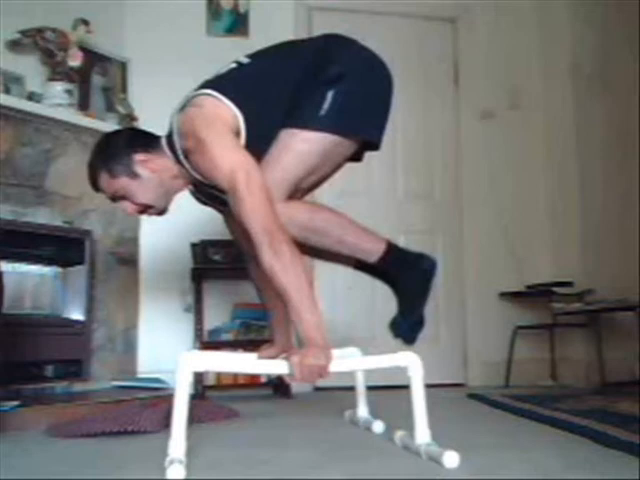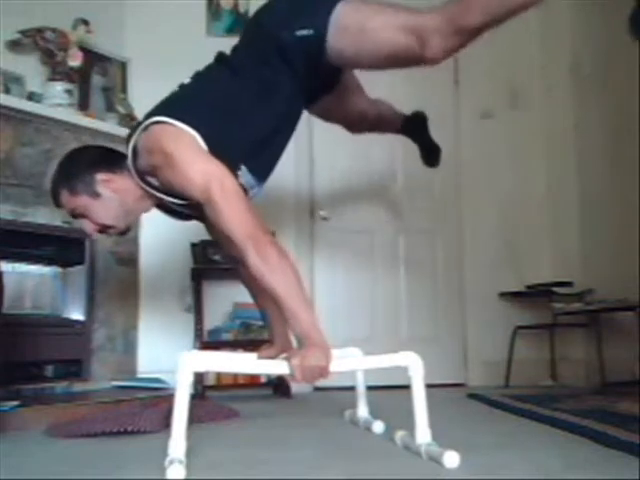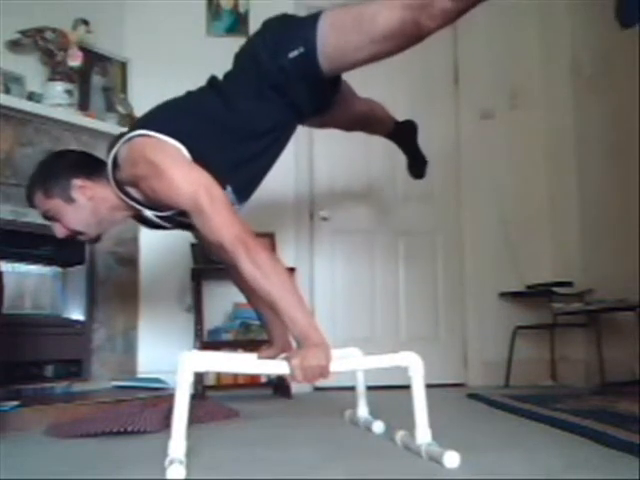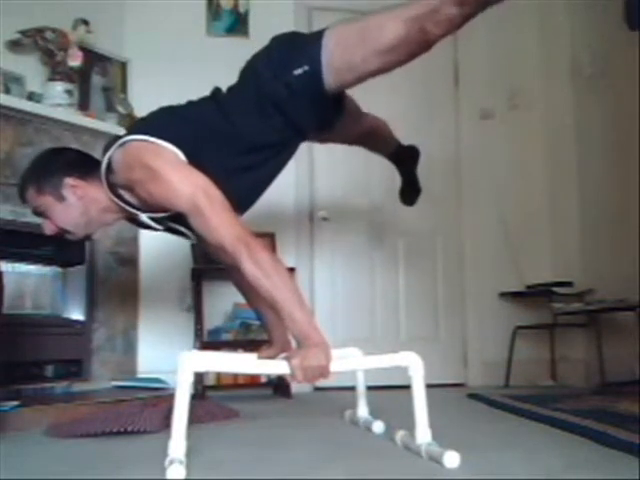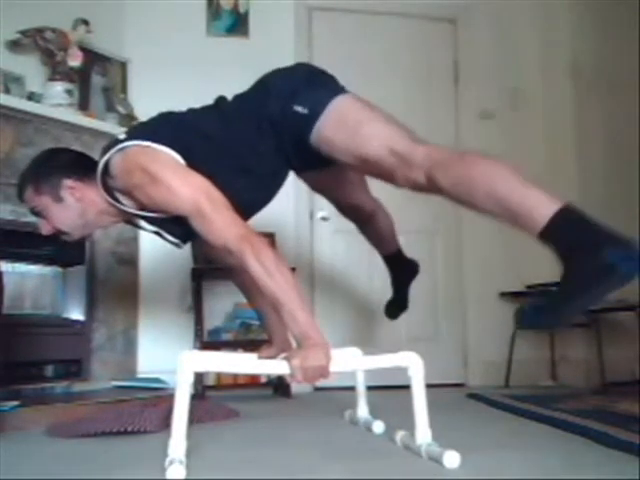
dt=1s
person 1, frame 1
left shoulder: (201, 139)
right shoulder: (198, 174)
left elbow: (271, 240)
right elbow: (254, 249)
left wrist: (315, 342)
right wrist: (281, 338)
right hip: (325, 86)
left knee: (269, 211)
right knee: (270, 210)
left ankle: (395, 262)
right ankle: (394, 266)
person 1, frame 2
left shoulder: (165, 156)
right shoulder: (169, 196)
left elbow: (256, 246)
right elbow: (244, 252)
left wrist: (316, 343)
right wrist: (281, 338)
right hip: (287, 66)
left knee: (430, 42)
right knee: (357, 117)
right ankle: (410, 126)
person 1, frame 3
left shoulder: (146, 166)
right shoulder: (148, 205)
left elbow: (245, 249)
right elbow: (232, 256)
left wrist: (312, 342)
right wrist: (279, 338)
left hip: (285, 57)
right hip: (280, 84)
right knee: (355, 116)
right ankle: (400, 133)
person 1, frame 4
left shoulder: (138, 169)
right shoulder: (135, 201)
left elbow: (239, 245)
right elbow: (233, 253)
left wrist: (313, 342)
right wrist: (281, 337)
left hip: (289, 72)
right hip: (279, 104)
right knee: (358, 128)
right ankle: (400, 157)
person 1, frame 5
left shoulder: (137, 170)
right shoulder: (137, 209)
left elbow: (244, 244)
right elbow: (233, 256)
left wrist: (311, 340)
right wrist: (278, 337)
left hip: (291, 100)
right hip: (287, 133)
left knee: (416, 164)
right knee: (355, 203)
right ankle: (399, 267)
